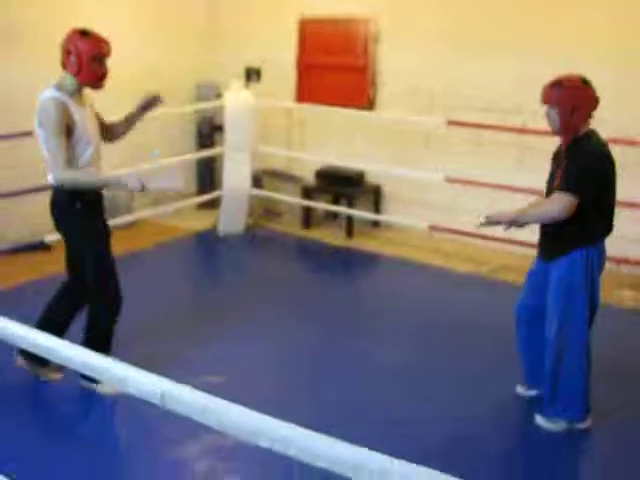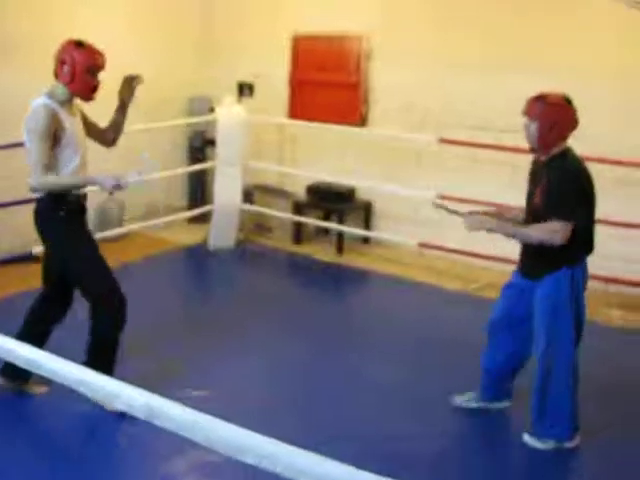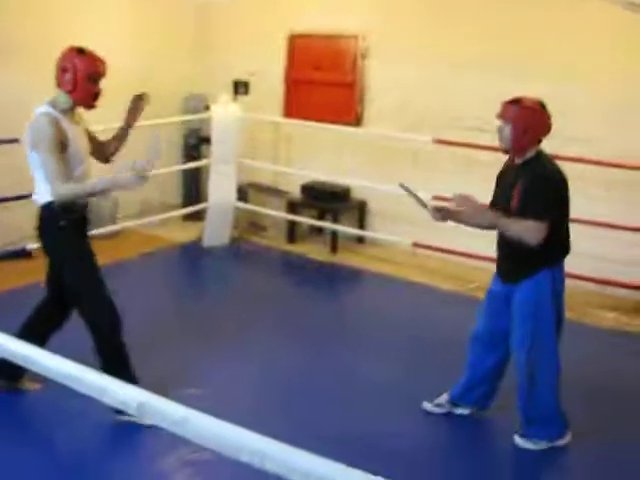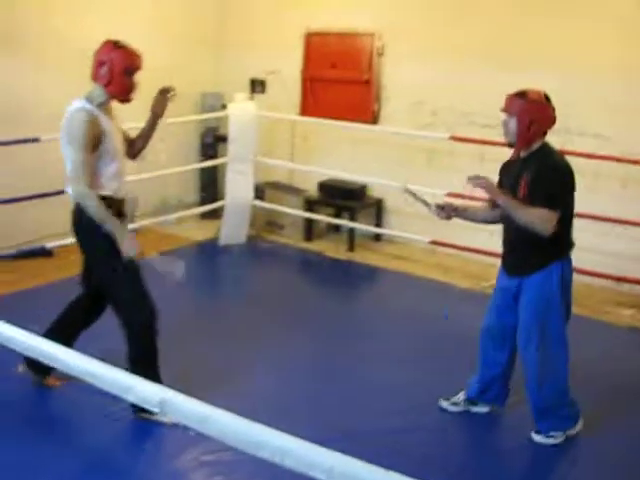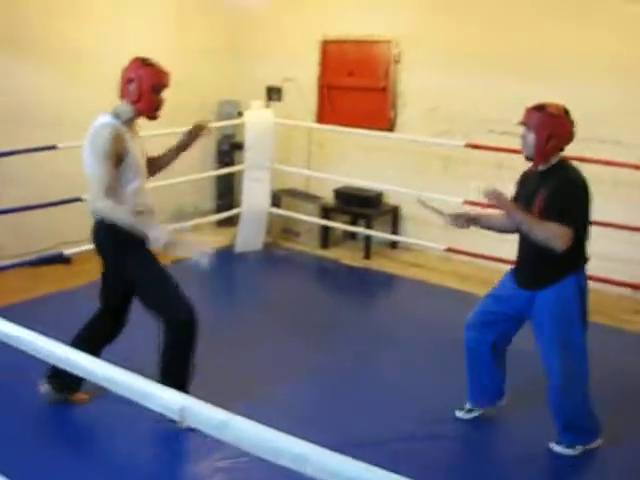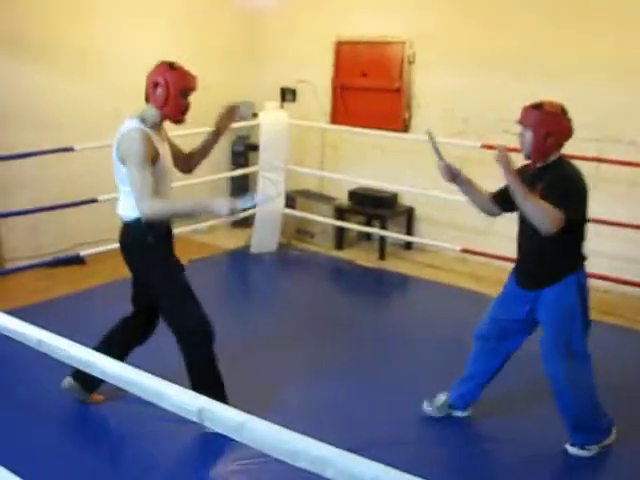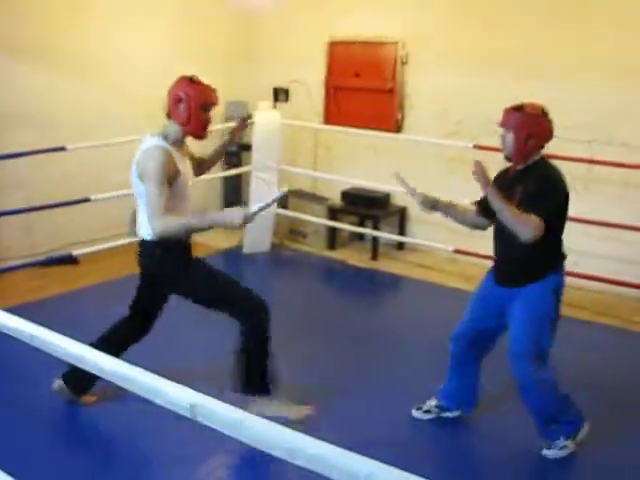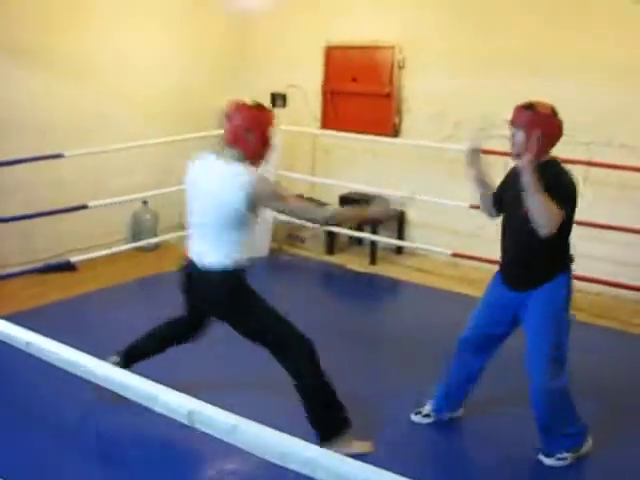
dt=0.2s
person 1, frame 1
left shoulder: (80, 99)
right shoulder: (54, 105)
left elbow: (106, 134)
right elbow: (61, 175)
left wrist: (139, 113)
right wrist: (120, 181)
left hip: (87, 201)
right hip: (73, 205)
left knee: (80, 283)
right knee: (105, 293)
left ankle: (35, 353)
right ankle: (92, 372)
person 1, frame 2
left shoulder: (71, 109)
right shoulder: (44, 113)
left elbow: (107, 138)
right elbow: (38, 181)
left wrist: (124, 103)
right wrist: (95, 179)
left hip: (68, 211)
right hip: (58, 214)
left knee: (56, 295)
right knee: (110, 300)
person 1, frame 3
left shoulder: (72, 118)
right shoulder: (46, 123)
left elbow: (103, 154)
right elbow: (60, 191)
left wrist: (129, 123)
right wrist: (117, 181)
left hip: (71, 222)
right hip: (60, 224)
left knee: (58, 303)
right knee: (102, 316)
person 1, frame 4
left shoulder: (104, 113)
right shoulder: (83, 118)
left elbow: (131, 151)
right elbow: (81, 191)
left wrist: (155, 117)
right wrist: (121, 234)
left hip: (107, 218)
right hip: (96, 223)
left knee: (94, 297)
right knee: (139, 312)
left ankle: (38, 361)
person 1, frame 5
left shoulder: (128, 129)
right shoulder: (107, 133)
left elbow: (149, 169)
right elbow: (99, 202)
left wrist: (185, 144)
right wrist: (150, 230)
left hip: (128, 230)
right hip: (118, 234)
left knee: (112, 313)
right knee: (180, 315)
left ankle: (60, 381)
person 1, frame 6
left shoulder: (156, 131)
right shoulder: (136, 138)
left elbow: (186, 164)
right elbow: (148, 207)
left wrist: (218, 132)
right wrist: (208, 206)
left hip: (152, 237)
right hip: (145, 239)
left knee: (143, 317)
right knee: (194, 327)
left ankle: (83, 378)
person 1, frame 7
left shoulder: (174, 145)
right shoulder: (156, 155)
left elbow: (197, 168)
right elbow: (160, 225)
left wrist: (229, 142)
right wrist: (221, 217)
left hip: (163, 253)
right hip: (166, 255)
left knee: (138, 321)
right knee: (254, 310)
left ankle: (73, 381)
right ankle: (258, 395)
person 1, frame 8
left shoulder: (199, 165)
right shoulder: (254, 184)
right elbow: (317, 216)
right wrist: (365, 212)
left hip: (194, 275)
right hip: (224, 285)
left knee: (189, 324)
right knee: (298, 350)
left ankle: (121, 361)
right ankle: (334, 436)
person 2, frame 1
left shoulder: (591, 155)
right shoulder: (568, 148)
left elbow: (560, 209)
left wrist: (512, 217)
right wrist: (522, 215)
left hip: (577, 256)
right hip: (554, 252)
left knee: (565, 332)
right knee: (529, 313)
left ankle: (570, 411)
right ankle: (541, 380)
person 2, frame 2
left shoulder: (570, 174)
right shoulder: (541, 165)
left elbow: (557, 233)
left wrist: (498, 227)
right wrist: (497, 215)
left hip: (560, 275)
right hip: (531, 269)
left knee: (553, 351)
right knee: (504, 326)
left ankle: (558, 430)
right ankle: (493, 392)
person 2, frame 3
left shoulder: (545, 176)
right shoulder: (510, 170)
left elbow: (534, 234)
left wrist: (480, 211)
right wrist: (455, 215)
left hip: (538, 278)
right hip: (508, 274)
left knee: (534, 353)
right knee: (487, 339)
left ankle: (548, 429)
right ankle: (466, 398)
person 2, frame 4
left shoulder: (553, 167)
right shoulder: (513, 164)
left elbow: (545, 224)
right elbow: (500, 213)
left wrist: (499, 195)
right wrist: (458, 211)
left hip: (546, 272)
right hip: (513, 268)
left knee: (539, 347)
right knee: (496, 333)
left ankle: (560, 420)
right ankle: (484, 395)
person 2, frame 5
left shoulder: (569, 183)
right shoulder: (530, 177)
left elbow: (559, 240)
left wrist: (513, 210)
right wrist: (475, 220)
left hip: (559, 285)
right hip: (522, 278)
left knee: (561, 362)
right knee: (480, 330)
left ankle: (581, 434)
right ankle: (485, 397)
person 2, frame 6
left shoulder: (567, 179)
right shoulder: (528, 173)
left elbow: (547, 224)
right elbow: (494, 206)
left wrist: (513, 180)
right wrist: (460, 179)
left hip: (560, 285)
right hip: (524, 278)
left knee: (564, 363)
right knee: (491, 338)
left ankle: (594, 432)
right ankle: (459, 399)
person 2, frame 7
left shoulder: (548, 181)
right shoulder: (508, 176)
left elbow: (528, 231)
right elbow: (480, 218)
left wrist: (490, 191)
right wrist: (439, 205)
left hip: (537, 285)
right hip: (501, 279)
left knee: (525, 360)
right knee: (467, 339)
left ankle: (566, 426)
right ankle: (452, 400)
person 2, frame 8
left shoulder: (557, 179)
right shoulder: (517, 173)
left elbow: (546, 226)
right elbow: (494, 208)
left wrist: (528, 173)
right wrist: (479, 174)
left hip: (546, 287)
right hip: (508, 280)
left knee: (543, 369)
right knee: (473, 341)
left ankle: (570, 440)
right ankle: (446, 403)
